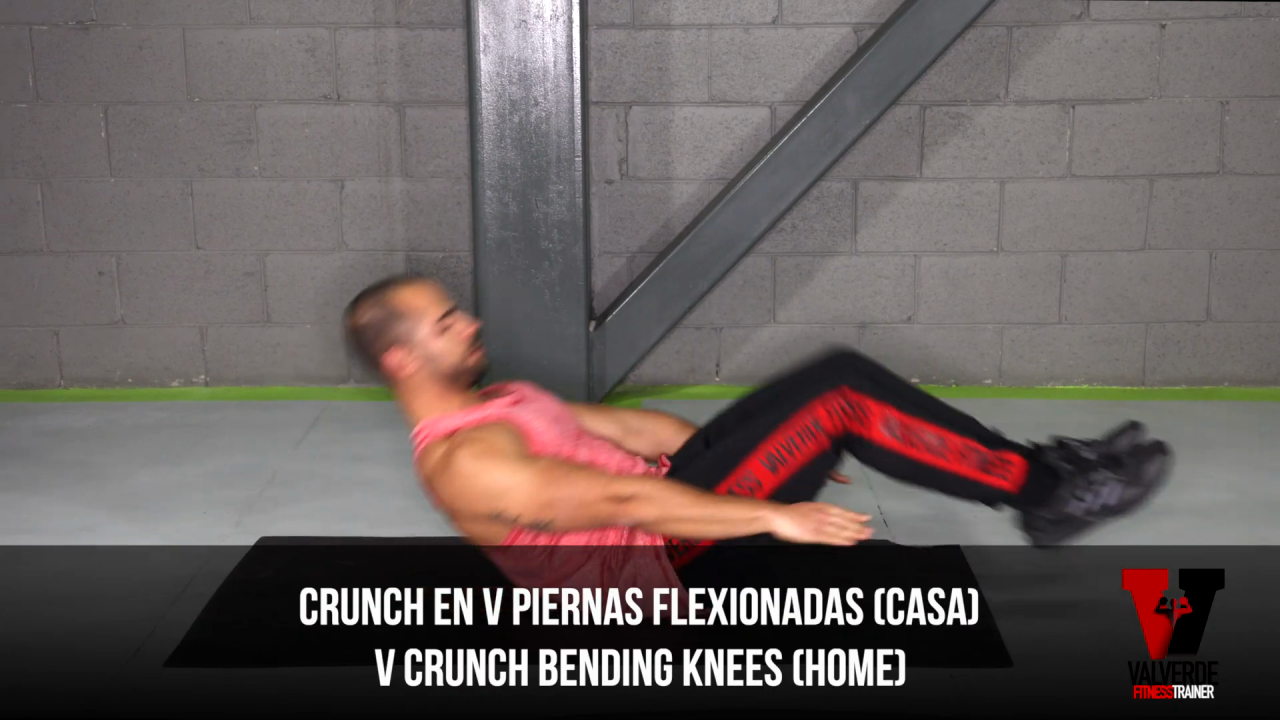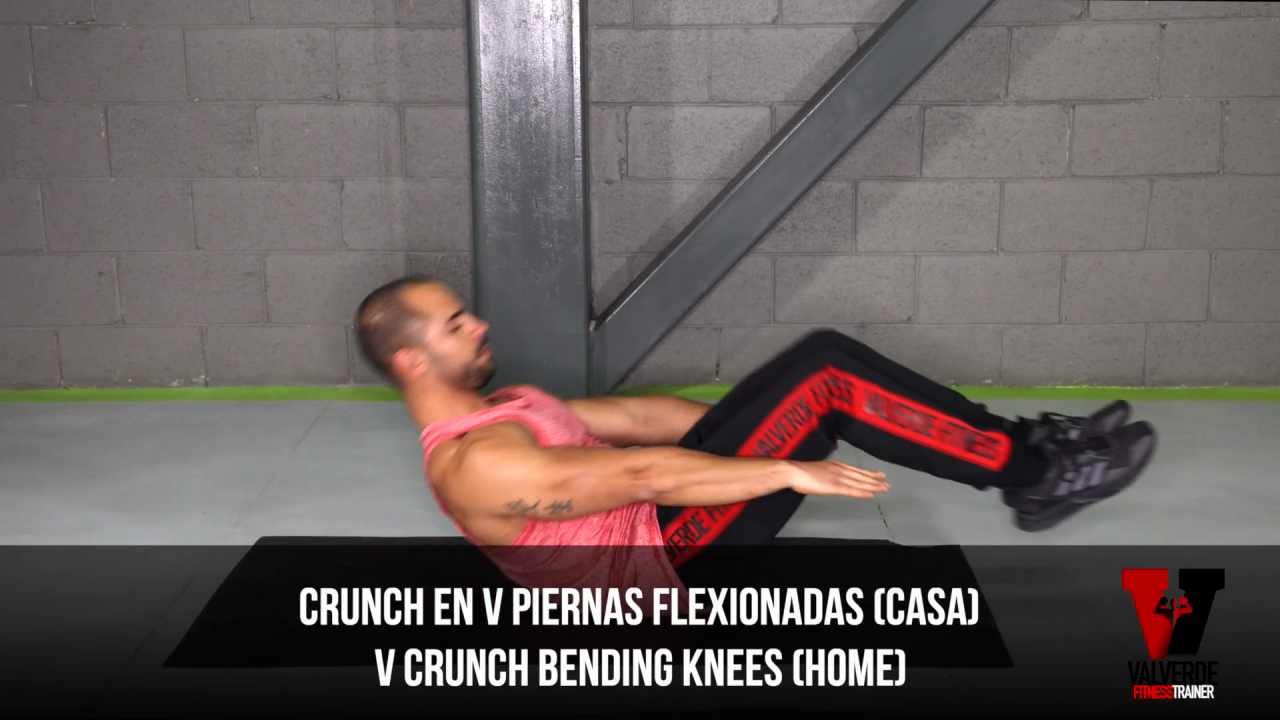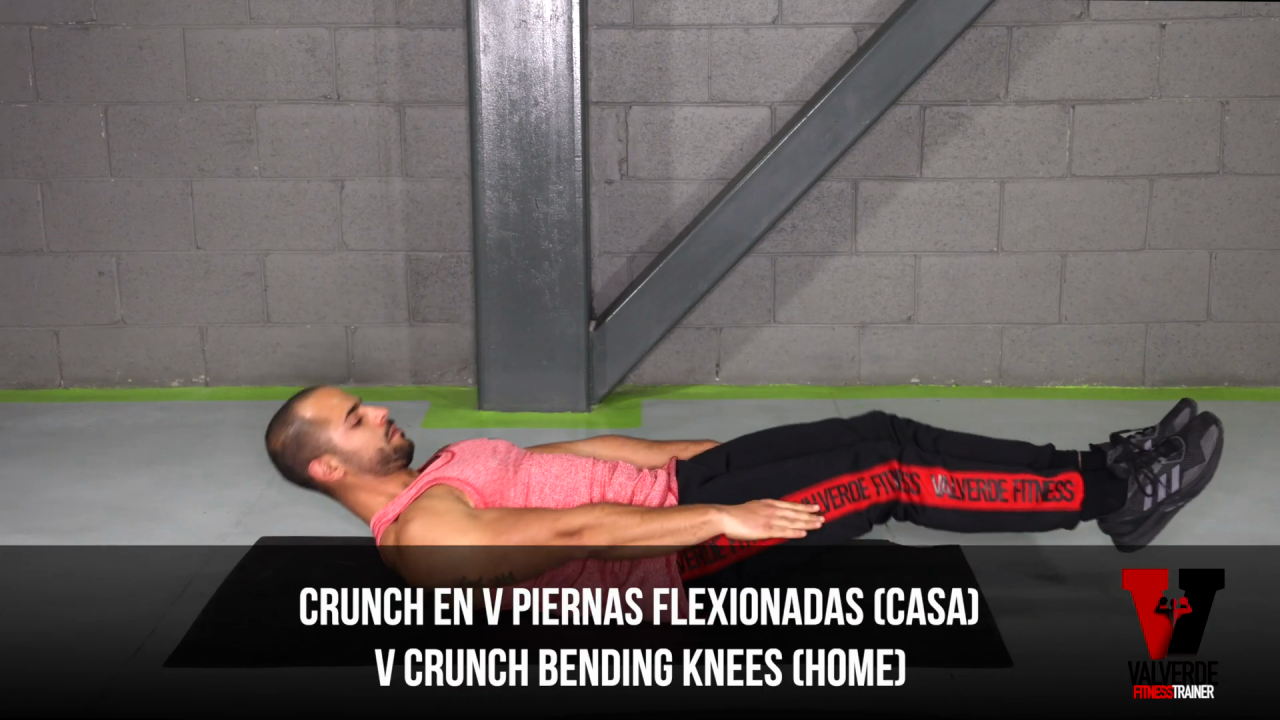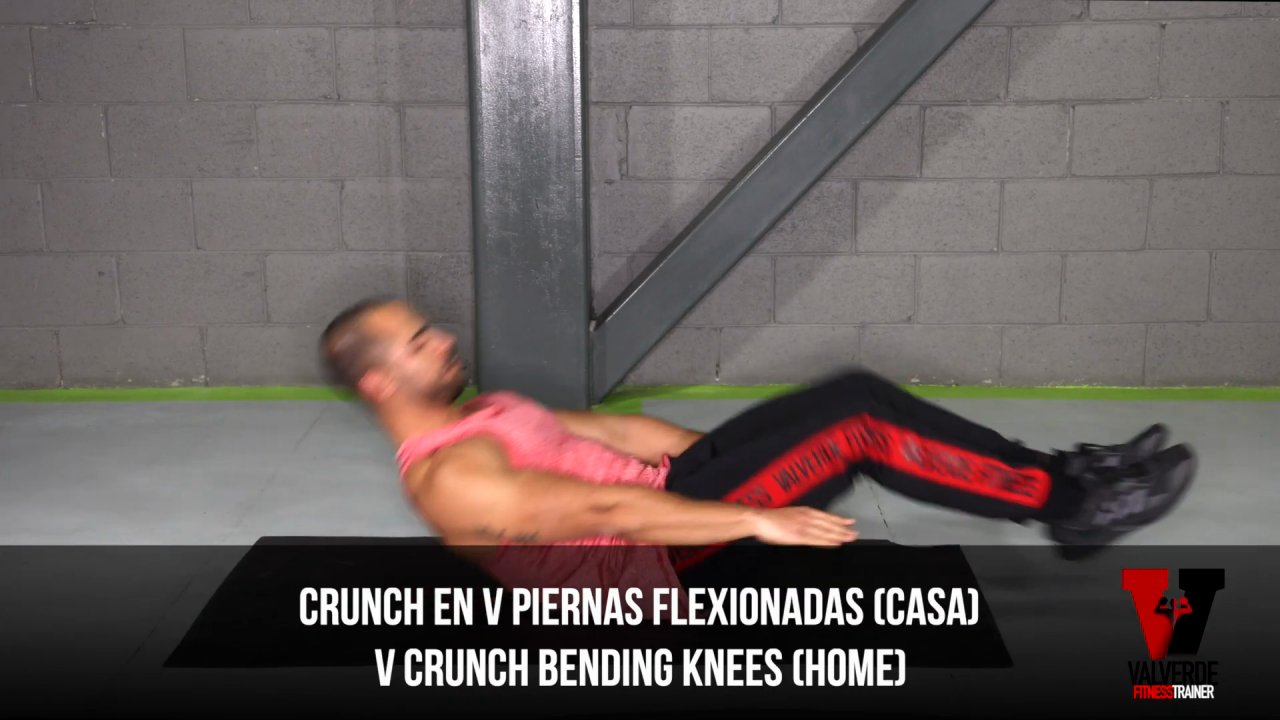
dt=0.7s
person 1, frame 1
left shoulder: (485, 408)
right shoulder: (463, 466)
left elbow: (624, 431)
right elbow: (620, 504)
left wrist: (775, 452)
right wrist: (776, 516)
left hip: (664, 515)
right hip: (667, 562)
left knee: (840, 378)
right knee: (841, 396)
left ankle: (1032, 472)
right ankle: (1042, 492)
person 1, frame 2
left shoulder: (492, 410)
right shoulder: (476, 466)
left elbow: (633, 416)
right elbow: (637, 476)
left wrist: (782, 432)
right wrist: (789, 472)
left hip: (661, 516)
right hip: (671, 555)
left knee: (820, 358)
right knee: (825, 380)
left ankle: (1022, 451)
right ankle: (1029, 472)
person 1, frame 3
left shoulder: (443, 475)
right shoulder: (421, 537)
left elbow: (581, 452)
right elbow: (577, 536)
left wrist: (697, 454)
right wrist: (720, 519)
left hip: (675, 482)
right hip: (676, 550)
left knee: (877, 434)
right knee: (888, 479)
left ankle: (1100, 471)
right ankle: (1112, 497)
person 1, frame 4
left shoulder: (470, 420)
right shoulder: (451, 481)
left elbow: (611, 431)
right elbow: (605, 514)
left wrist: (729, 449)
right wrist: (755, 522)
left hip: (675, 484)
right hip: (668, 557)
left knee: (853, 399)
right knee: (855, 419)
left ankle: (1059, 479)
right ankle: (1067, 506)
